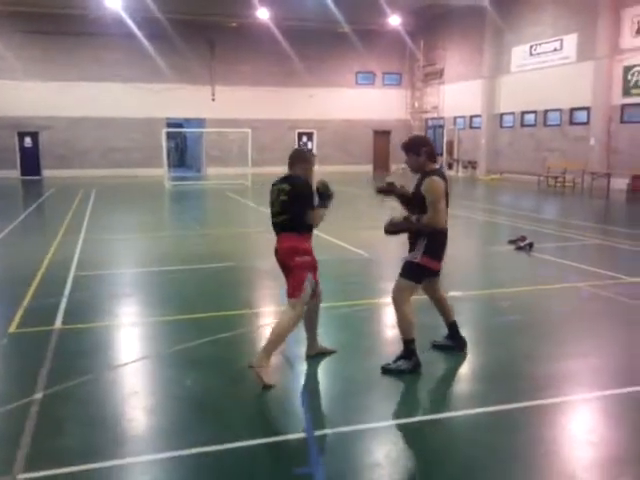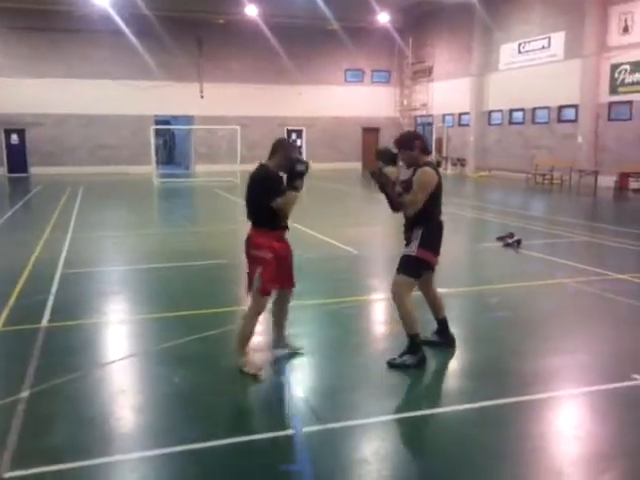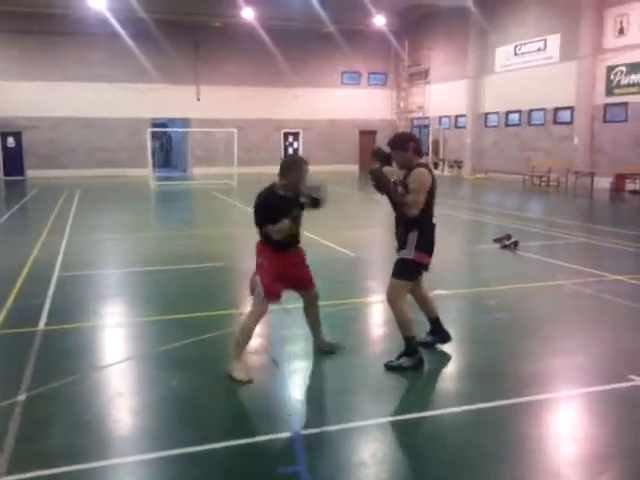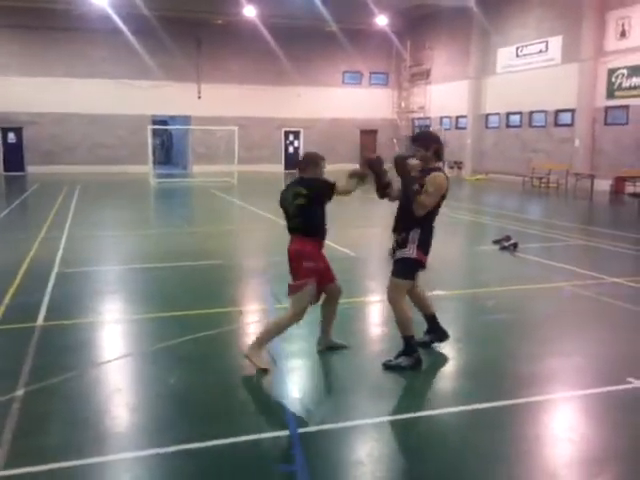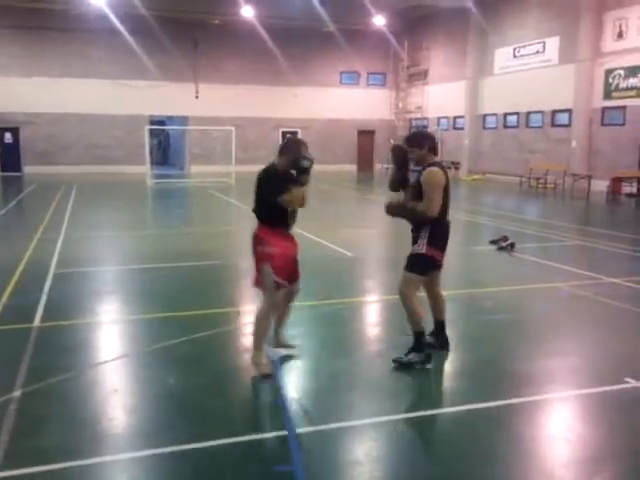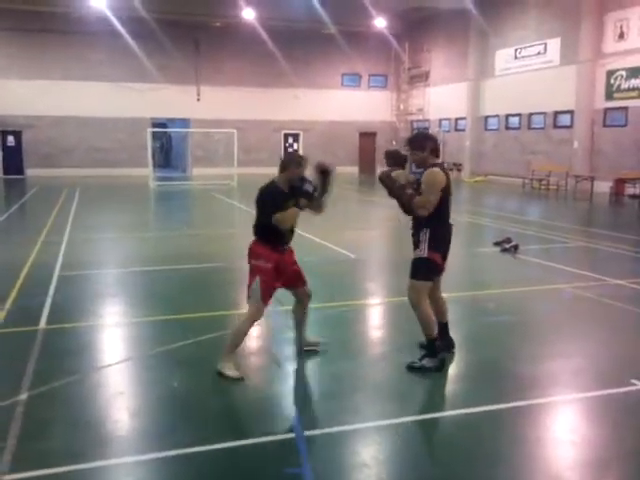
dt=0.4s
person 1, frame 1
left shoulder: (433, 181)
right shoulder: (427, 177)
left elbow: (437, 222)
right elbow: (418, 206)
left wrist: (404, 225)
right wrist: (398, 193)
left hip: (427, 245)
right hip: (428, 244)
left knee: (400, 296)
right knee: (433, 291)
left ankle: (409, 357)
right ankle: (455, 338)
person 1, frame 2
left shoulder: (425, 173)
right shoulder: (419, 172)
left elbow: (409, 207)
right elbow: (398, 204)
left wrist: (388, 183)
right wrist: (390, 179)
left hip: (422, 238)
right hip: (426, 236)
left knee: (400, 292)
right knee: (426, 286)
left ankle: (415, 351)
right ankle: (444, 333)
person 1, frame 3
left shoulder: (421, 175)
right shoulder: (408, 173)
left elbow: (411, 210)
right elbow: (400, 204)
left wrist: (389, 183)
right wrist: (385, 181)
left hip: (416, 241)
right hip: (409, 239)
left knee: (394, 296)
right knee: (414, 287)
left ankle: (412, 354)
right ankle: (438, 331)
person 1, frame 4
left shoulder: (437, 178)
right shoulder: (416, 174)
left elbow: (420, 208)
right elbow: (389, 196)
left wrist: (411, 178)
right wrist: (379, 173)
left hip: (415, 240)
right hip: (406, 237)
left knee: (395, 295)
right knee: (410, 287)
left ankle: (410, 354)
right ankle: (436, 330)
person 1, frame 5
left shoulder: (432, 173)
right shoulder: (429, 172)
left elbow: (431, 211)
right elbow: (417, 199)
left wrist: (401, 209)
left hip: (429, 237)
right hip: (432, 236)
left knee: (407, 290)
right knee: (432, 287)
left ankle: (420, 348)
right ankle: (439, 336)
person 1, frame 6
left shoulder: (433, 174)
right shoulder: (433, 173)
left elbow: (422, 208)
right elbow: (414, 205)
left wrist: (398, 187)
right wrist: (399, 186)
left hip: (431, 240)
right hip: (433, 239)
left knee: (416, 296)
right knee: (433, 291)
left ankle: (434, 354)
right ankle: (444, 339)
person 2, frame 1
left shoulder: (279, 185)
right shoulder: (299, 184)
right elbow: (315, 220)
left wrist: (316, 195)
right wrist: (325, 201)
left hip: (288, 245)
right hip: (297, 248)
left knee: (313, 296)
right knee: (297, 309)
left ankle: (313, 345)
right ankle: (263, 359)
person 2, frame 2
left shoulder: (274, 176)
right shoulder: (263, 177)
left elbow: (287, 201)
right elbow: (287, 206)
left wrist: (295, 180)
right wrist: (297, 177)
left hip: (278, 240)
right hip: (263, 243)
left knee: (285, 292)
right knee: (259, 304)
left ankle: (280, 339)
right ankle: (241, 355)
person 2, frame 3
left shoulder: (295, 191)
right shoulder: (266, 198)
left elbow: (314, 202)
right elbow: (276, 234)
left wrist: (312, 202)
right wrist: (295, 210)
left hip: (292, 253)
right hip: (270, 256)
left knee: (311, 297)
right knee: (259, 310)
left ankle: (319, 340)
right ankle: (237, 360)
person 2, frame 4
left shoulder: (288, 191)
right shoulder: (316, 185)
right elbow: (346, 189)
right wrist: (359, 177)
left hip: (303, 247)
right hip: (307, 250)
left knee: (334, 291)
right knee: (296, 311)
left ankle: (325, 339)
right ankle: (255, 348)
person 2, frame 5
left shoulder: (288, 174)
right shoulder: (270, 176)
left elbow: (301, 202)
right elbow: (293, 202)
left wrist: (303, 175)
right wrist: (302, 177)
left hip: (284, 236)
right hip: (269, 239)
left knee: (291, 289)
right knee: (273, 298)
left ankle: (277, 336)
right ankle: (258, 355)
person 2, frame 6
left shoulder: (292, 190)
right shoulder: (269, 193)
left elbow: (318, 208)
right elbow: (284, 223)
left wrist: (323, 184)
right wrist: (303, 199)
left hip: (282, 252)
right hip: (264, 254)
left knee: (304, 294)
right knee: (255, 311)
left ankle: (301, 339)
right ankle: (226, 359)
